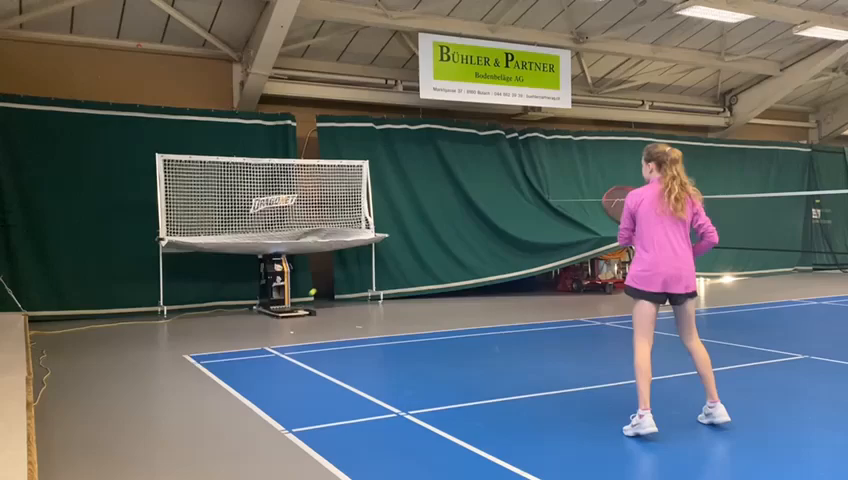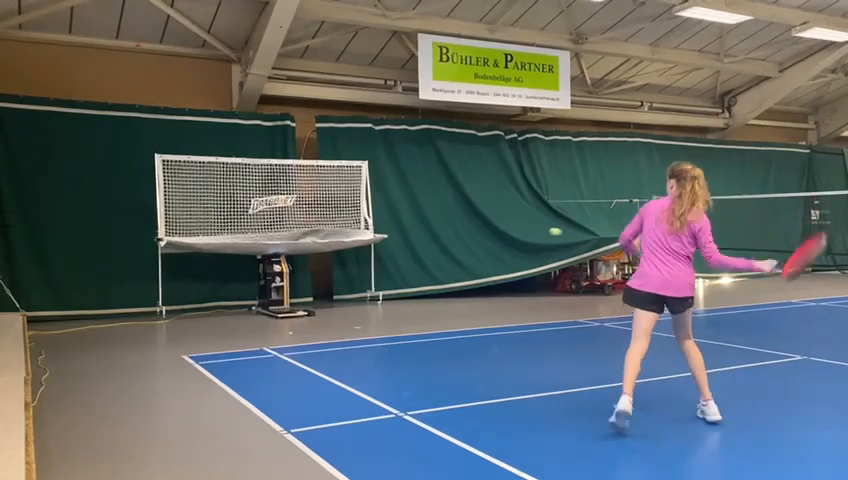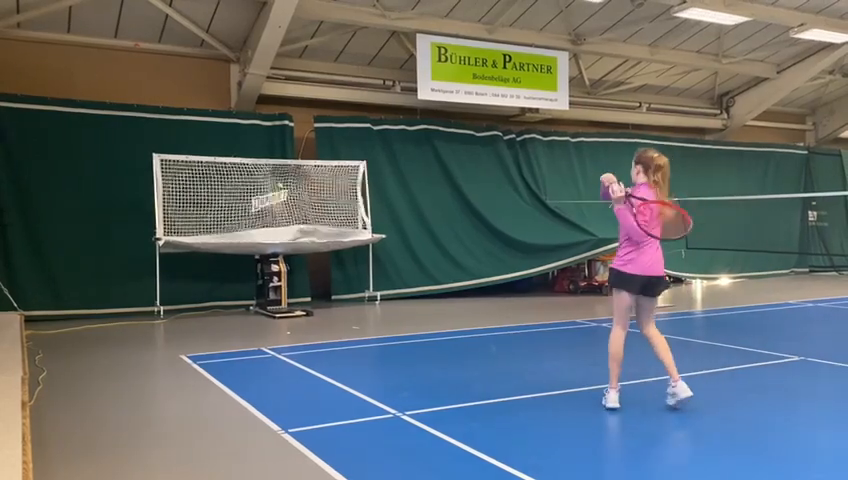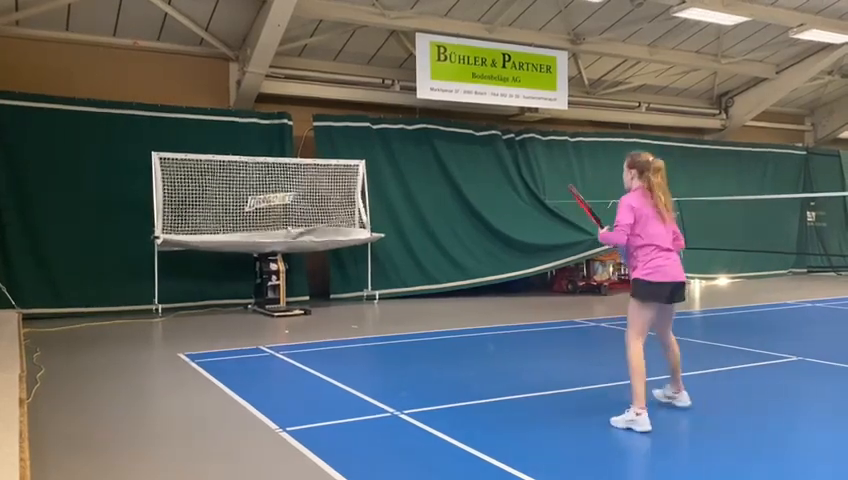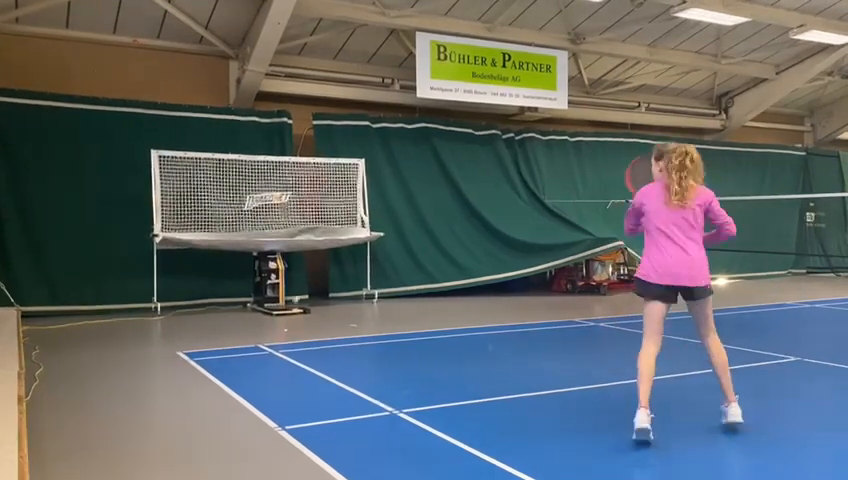
dt=0.5s
person 1, frame 1
left shoulder: (636, 197)
right shoulder: (689, 196)
left elbow: (624, 240)
right elbow: (710, 239)
left hip: (646, 277)
right hip: (681, 277)
left knee: (642, 344)
right knee: (691, 339)
left ankle: (644, 415)
right ankle: (714, 405)
person 1, frame 2
left shoulder: (649, 208)
right shoulder: (698, 217)
left elbow: (625, 239)
right elbow: (714, 259)
left wrist: (633, 247)
right wrist: (754, 265)
left hip: (646, 285)
right hip: (680, 287)
left knee: (638, 346)
right knee: (686, 341)
left ankle: (626, 399)
right ankle: (707, 403)
person 1, frame 3
left shoulder: (643, 195)
right shoulder: (642, 192)
left elbow: (633, 234)
right elbow: (609, 197)
left wrist: (620, 202)
right wrist: (608, 184)
left hip: (631, 268)
right hip: (653, 270)
left knee: (618, 328)
right knee: (648, 328)
left ankle: (613, 392)
right ankle: (676, 384)
person 1, frame 4
left shoulder: (629, 200)
right shoulder: (660, 204)
left elbow: (620, 238)
right elbow: (679, 242)
left wrist: (603, 234)
left hip: (650, 277)
right hip: (674, 275)
left knee: (634, 341)
right knee: (664, 334)
left ankle: (638, 412)
right ankle: (676, 390)
person 1, frame 5
left shoulder: (644, 194)
right shoulder: (702, 194)
left elbow: (630, 229)
right elbow: (729, 230)
left hip: (657, 275)
right hip: (695, 274)
left knee: (651, 344)
right knee: (709, 336)
left ankle: (642, 412)
right ankle: (731, 405)
